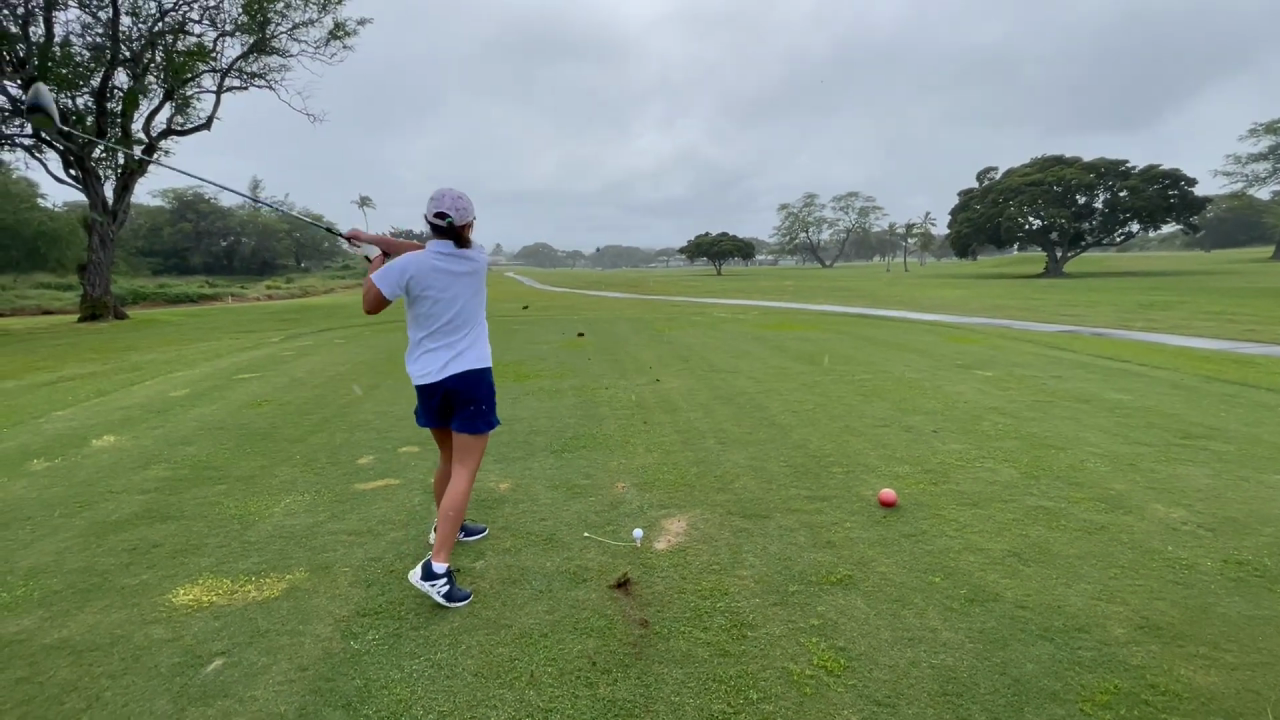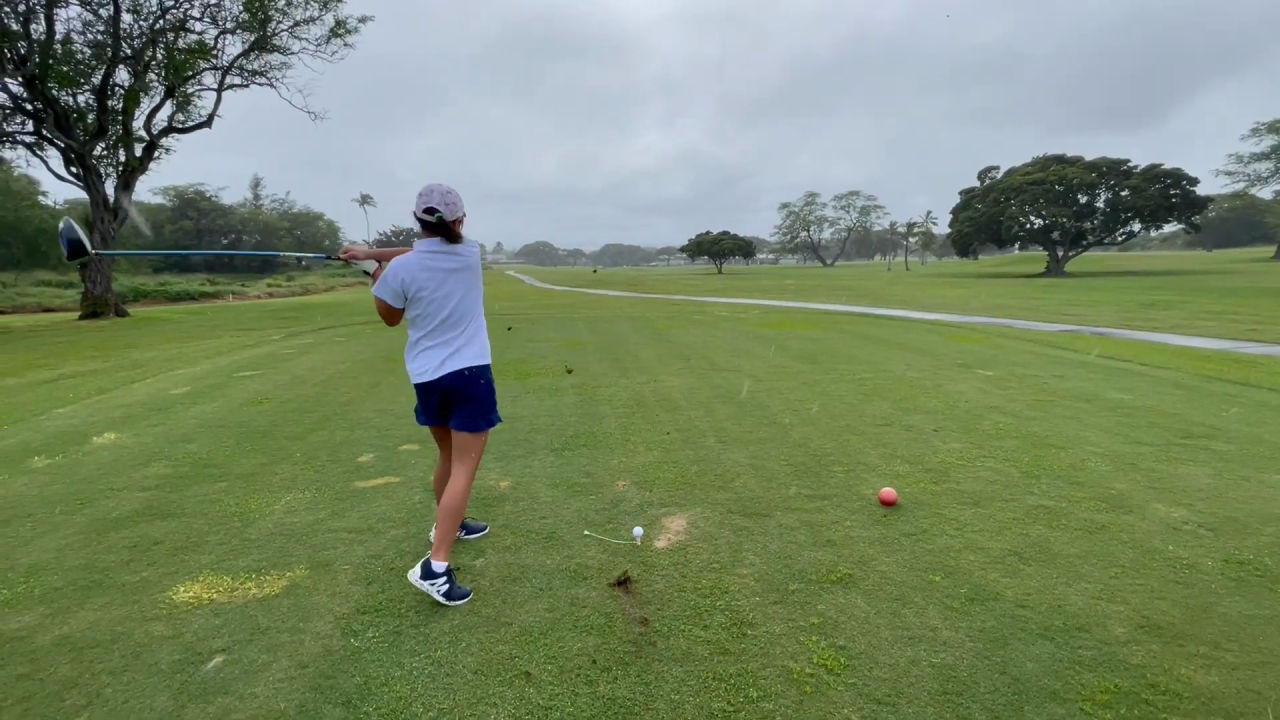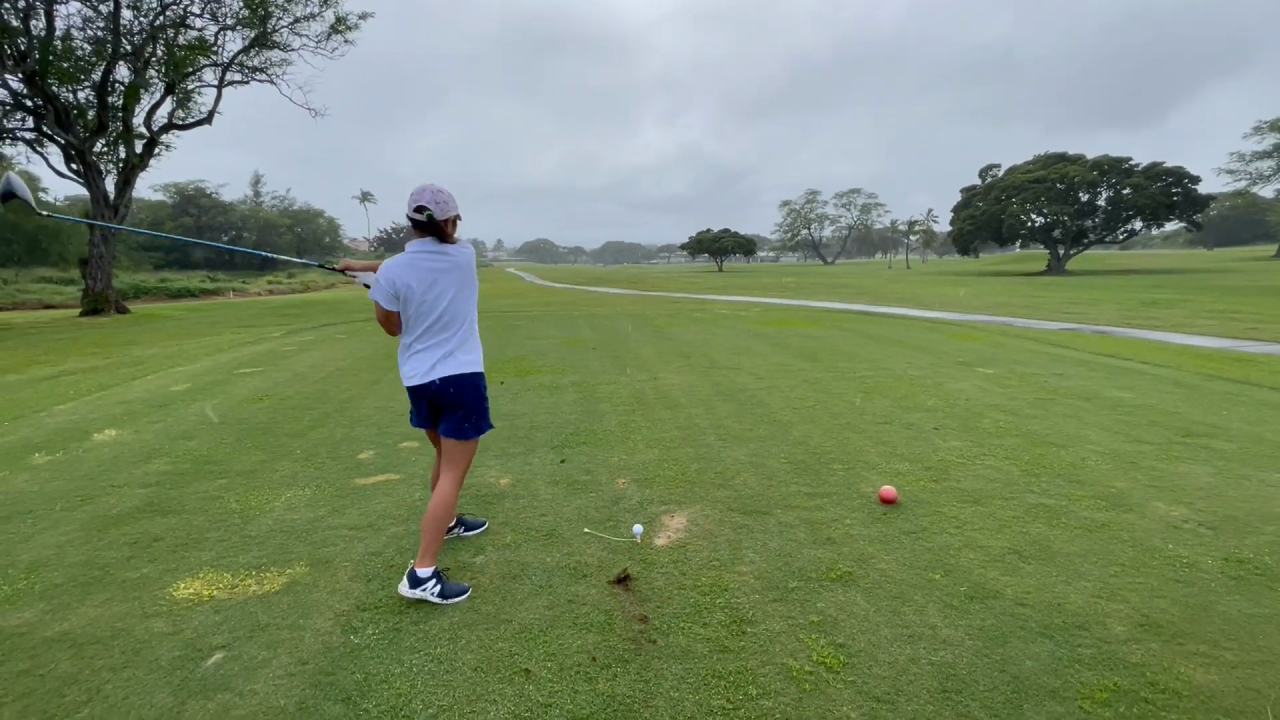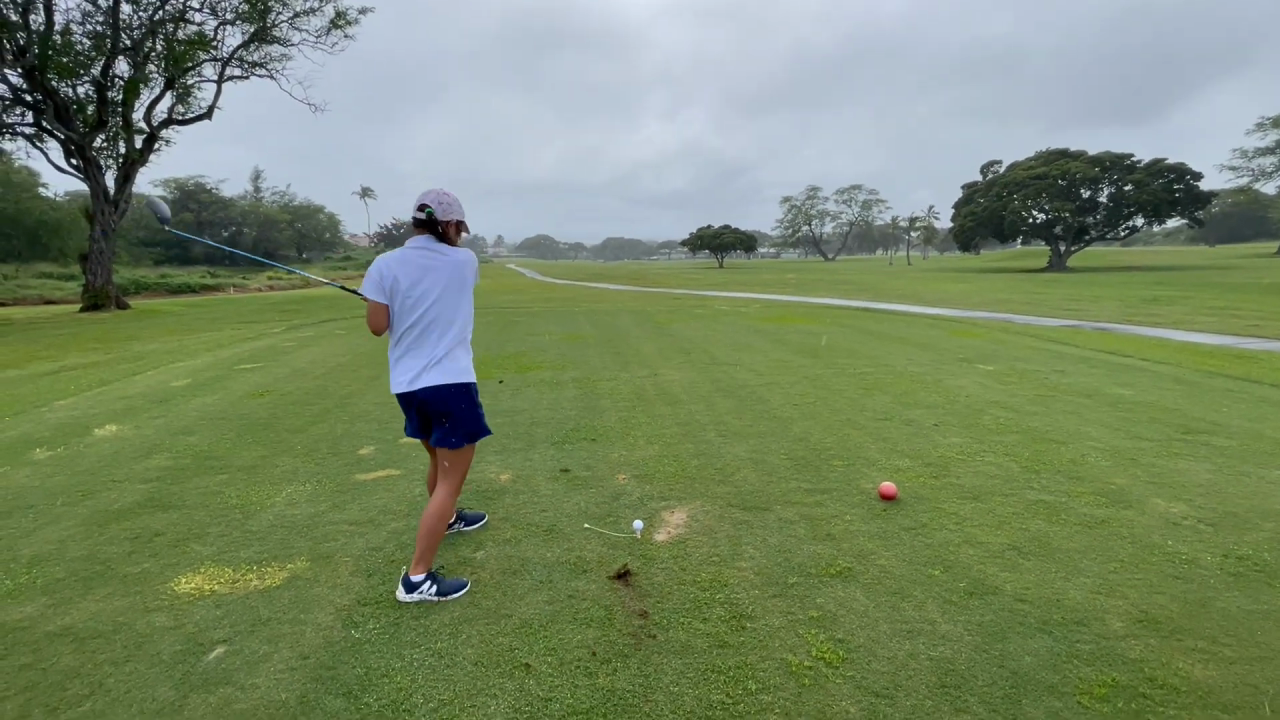
dt=0.2s
person 1, frame 1
left shoulder: (405, 267)
right shoulder: (477, 259)
left elbow: (370, 305)
left wrist: (378, 264)
right wrist: (375, 239)
left hip: (428, 379)
right hip: (471, 375)
left knee: (450, 456)
right knee: (464, 471)
left ankle: (446, 526)
right ankle: (435, 568)
person 1, frame 2
left shoulder: (399, 271)
right shoulder: (471, 254)
left elbow: (390, 318)
right wrist: (372, 253)
left hip: (426, 377)
right hip: (470, 373)
left knee: (449, 455)
right knee: (464, 470)
left ankle: (448, 523)
right ankle: (434, 566)
person 1, frame 3
left shoulder: (391, 271)
right shoulder: (464, 255)
left elbow: (392, 327)
right wrist: (369, 267)
left hip: (419, 380)
right hip: (462, 377)
left knee: (445, 457)
right knee: (452, 475)
left ankle: (446, 521)
right ankle: (421, 574)
person 1, frame 4
left shoulder: (385, 265)
right shoulder: (464, 260)
left elbow: (379, 327)
left hip: (408, 385)
right hip: (453, 383)
left knee: (440, 459)
right knee: (451, 481)
left ankle: (446, 518)
right ankle: (417, 578)
